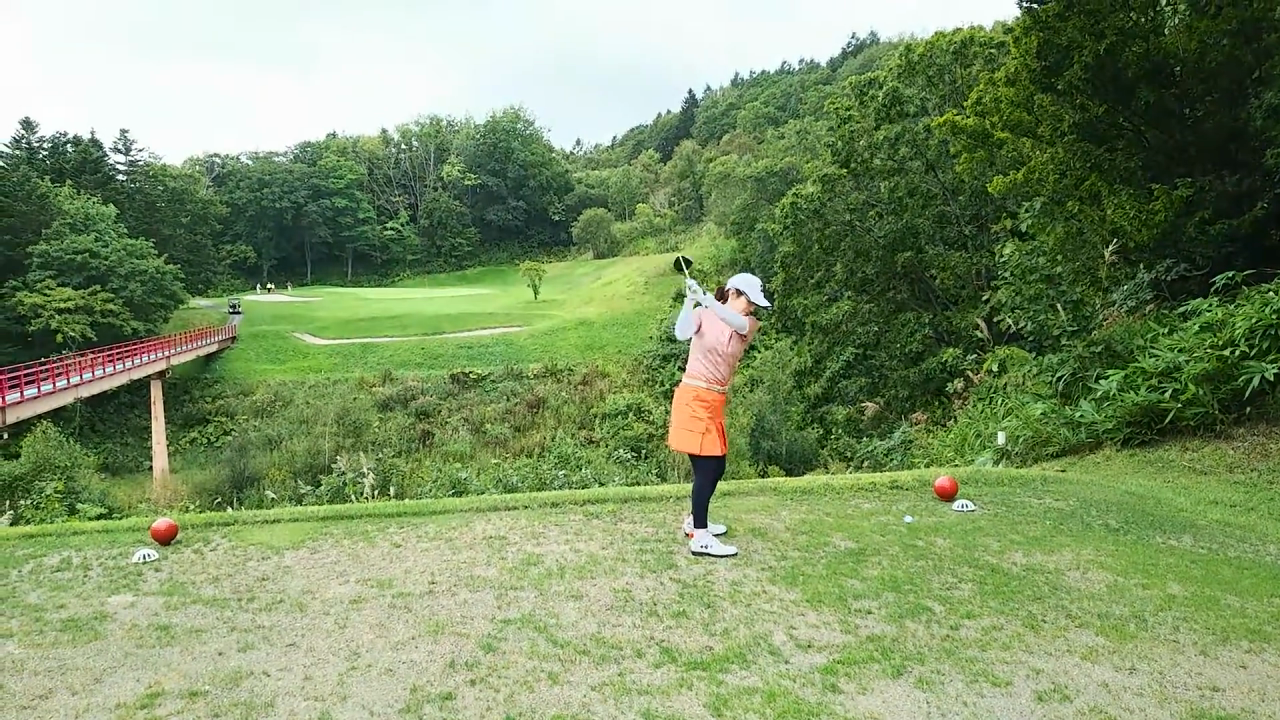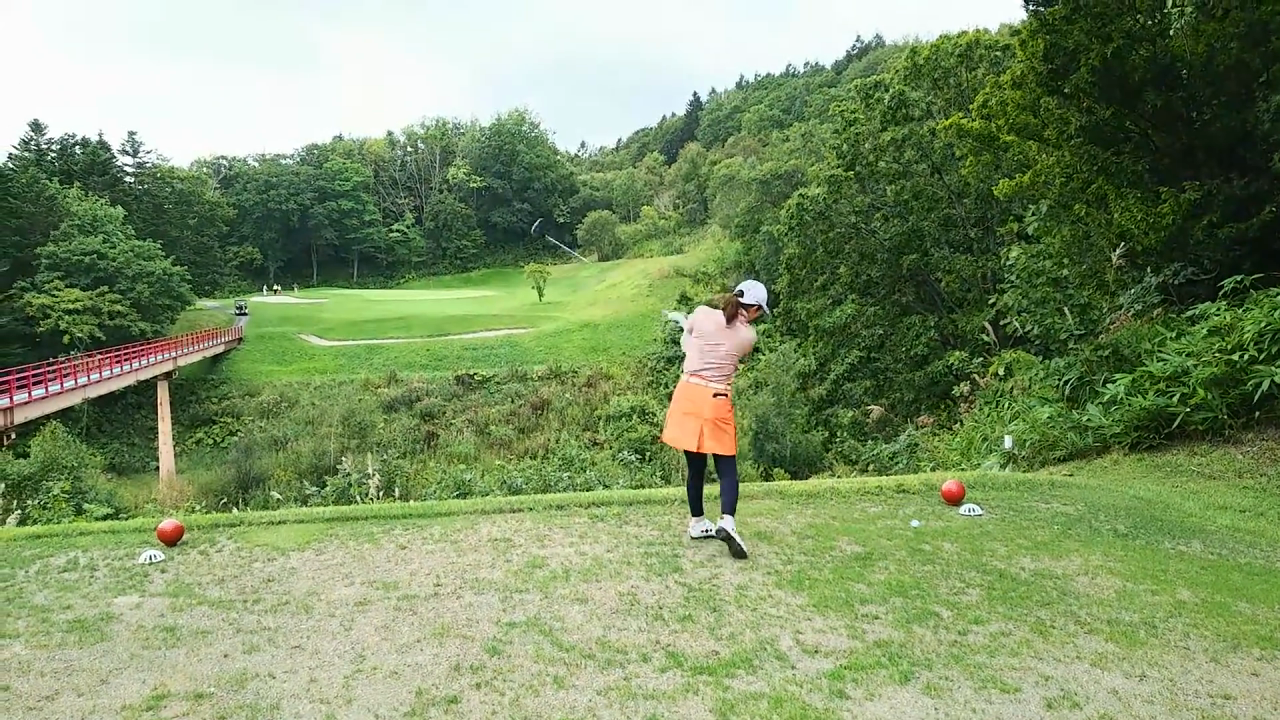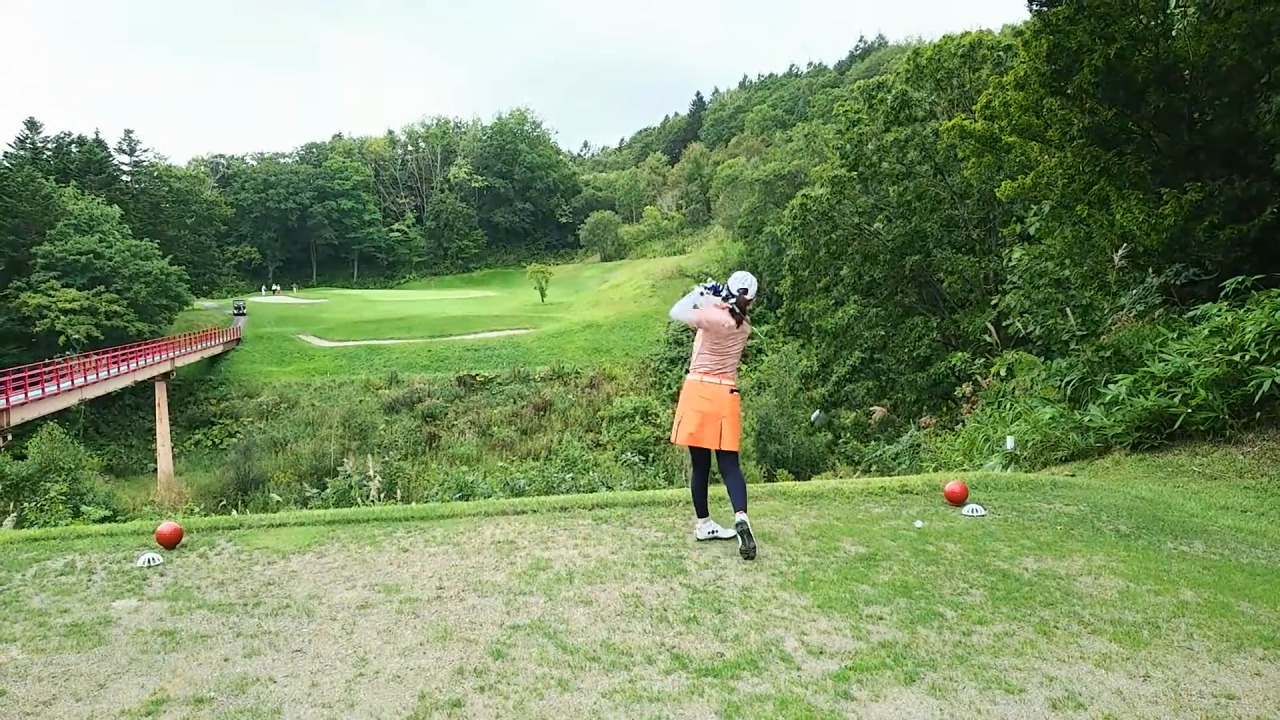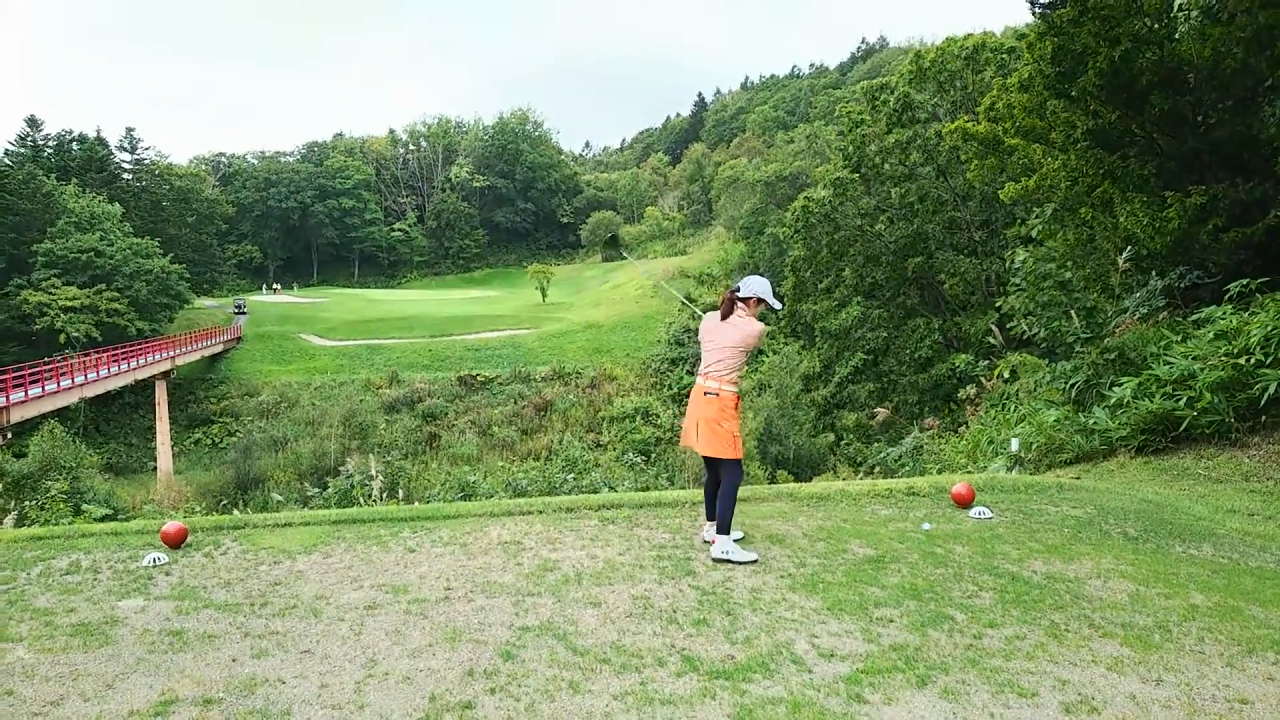
dt=0.5s
person 1, frame 1
left shoulder: (747, 324)
right shoulder: (701, 314)
left elbow: (739, 325)
right elbow: (681, 334)
left wrist: (705, 299)
right wrist: (691, 301)
left hip: (715, 402)
right hip: (694, 398)
left knee: (715, 466)
right knee: (706, 468)
left ankle: (695, 521)
right ankle: (700, 537)
person 1, frame 2
left shoulder: (701, 314)
right shoulder: (748, 337)
left elbow: (686, 345)
left wrist: (686, 323)
left hip: (687, 395)
right hip: (716, 402)
left knee: (695, 466)
right knee: (727, 469)
left ankle: (698, 523)
right ankle: (726, 522)
person 1, frame 3
left shoulder: (714, 318)
right shoulder: (745, 325)
left elbow: (676, 313)
left wrist: (701, 290)
right wrist: (705, 294)
left hip: (698, 393)
right hip: (726, 397)
left knee: (700, 465)
right knee: (730, 466)
left ankle: (703, 524)
right ankle: (741, 517)
person 1, frame 4
left shoulder: (709, 320)
right shoulder: (755, 329)
left hip: (701, 396)
right hip: (721, 402)
left knee: (714, 470)
right knee: (732, 474)
left ankle: (712, 527)
right ankle: (721, 544)
